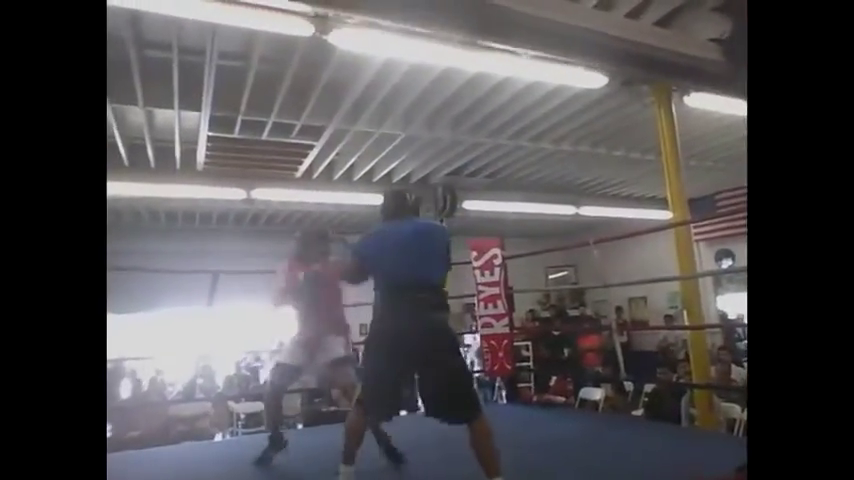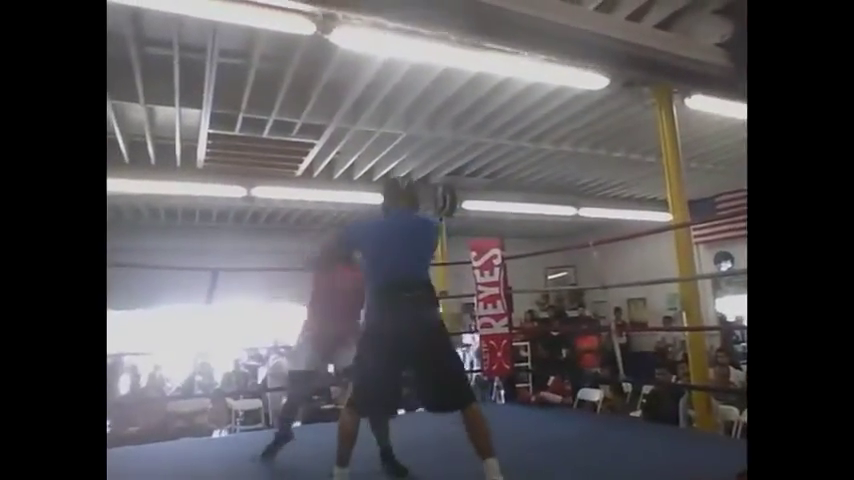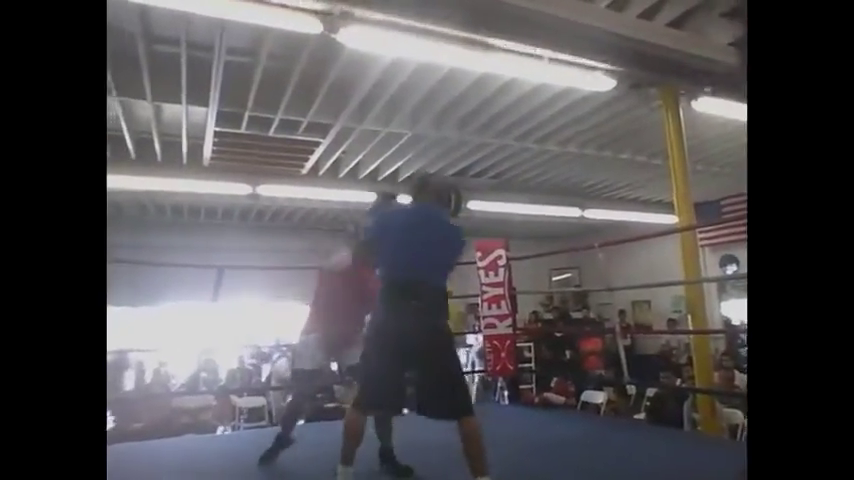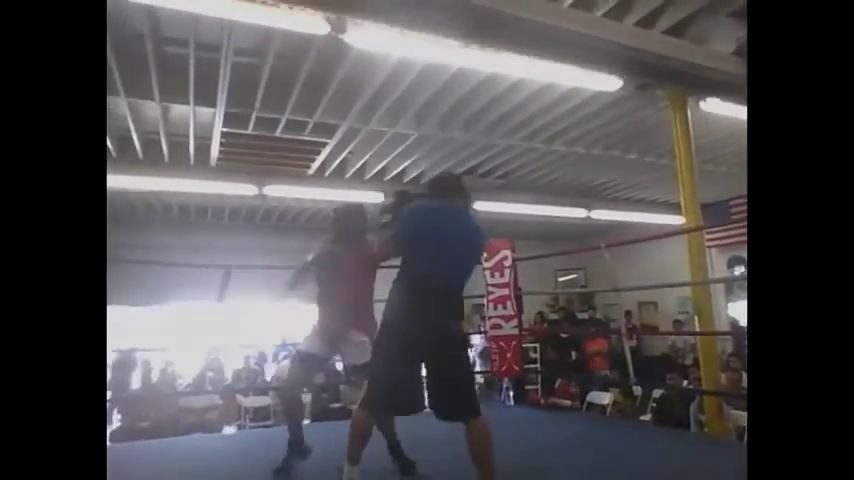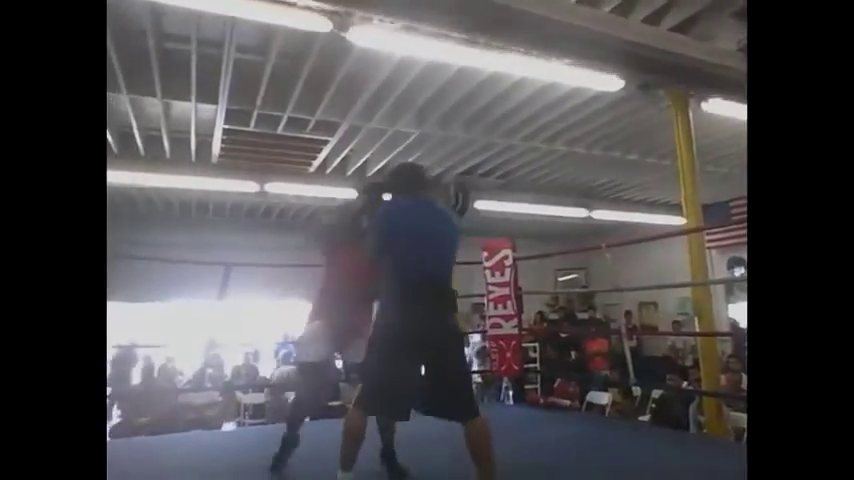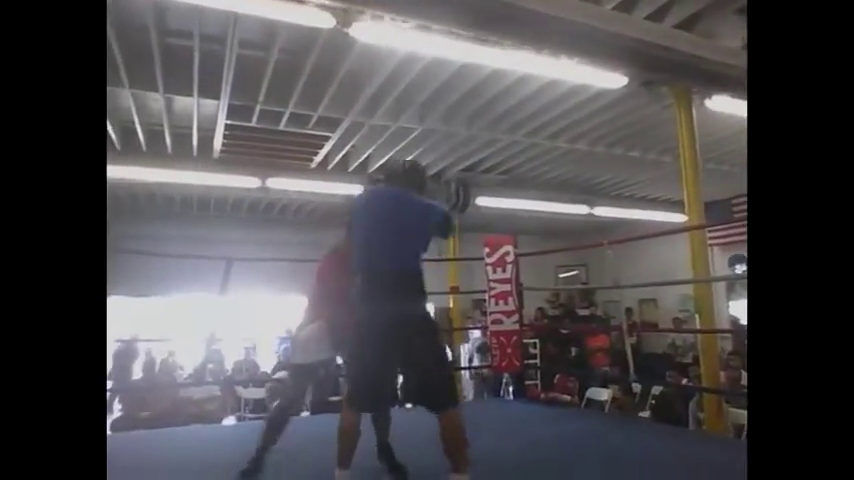
dt=0.2s
person 1, frame 1
left shoulder: (375, 238)
right shoulder: (438, 233)
left elbow: (352, 275)
left hip: (389, 324)
right hip: (432, 322)
left knee: (366, 405)
right knee: (470, 410)
person 1, frame 2
left shoulder: (367, 227)
right shoulder: (428, 226)
left elbow: (342, 245)
left hip: (381, 319)
right hip: (423, 316)
left knee: (357, 403)
right knee: (464, 399)
person 1, frame 3
left shoulder: (393, 217)
right shoulder: (455, 233)
left elbow: (369, 256)
left hip: (389, 321)
right hip: (432, 323)
left knee: (362, 403)
right knee: (462, 411)
person 1, frame 4
left shoulder: (421, 212)
right shoulder: (475, 232)
left elbow: (390, 247)
left hip: (404, 318)
right hip: (447, 322)
left knee: (371, 403)
right knee: (469, 412)
person 1, frame 5
left shoulder: (391, 213)
right shoulder: (448, 220)
left elbow: (377, 257)
left hip: (396, 318)
right hip: (440, 319)
left knee: (364, 404)
right knee: (467, 411)
person 1, frame 6
left shoulder: (366, 200)
right shoulder: (428, 210)
left elbow: (356, 252)
left hip: (369, 307)
right hip: (409, 309)
left knee: (355, 400)
right knee: (444, 400)
person 2, frame 1
left shoulder: (329, 268)
right shoulder: (294, 269)
right elbow: (279, 299)
right wrist: (298, 285)
left hip: (332, 334)
right hip: (305, 337)
left knee: (348, 386)
right knee: (273, 390)
left ankle: (381, 439)
right ankle: (275, 441)
person 2, frame 2
left shoulder: (361, 273)
right shoulder: (327, 263)
left hip: (347, 338)
right hip: (315, 337)
right knee: (297, 396)
left ankle: (387, 453)
right ankle: (281, 435)
person 2, frame 3
left shoulder: (370, 274)
right shoulder: (341, 264)
left hip: (351, 337)
right hip: (319, 334)
right knee: (302, 396)
left ankle: (387, 455)
right ankle: (282, 438)
person 2, frame 4
left shoulder: (367, 251)
right shoulder: (328, 253)
right elbow: (294, 284)
right wrist: (313, 262)
left hip: (358, 330)
right hip: (325, 329)
right knee: (288, 387)
left ankle: (395, 449)
right ankle: (296, 446)
person 2, frame 5
right shoulder: (340, 243)
left hip: (357, 328)
right hip: (324, 324)
right knee: (308, 392)
left ankle: (388, 454)
right ankle: (289, 441)
person 2, frame 6
right shoulder: (342, 253)
left hip: (350, 327)
right hip: (322, 324)
right knee: (292, 397)
left ankle: (384, 449)
right ankle: (258, 459)
